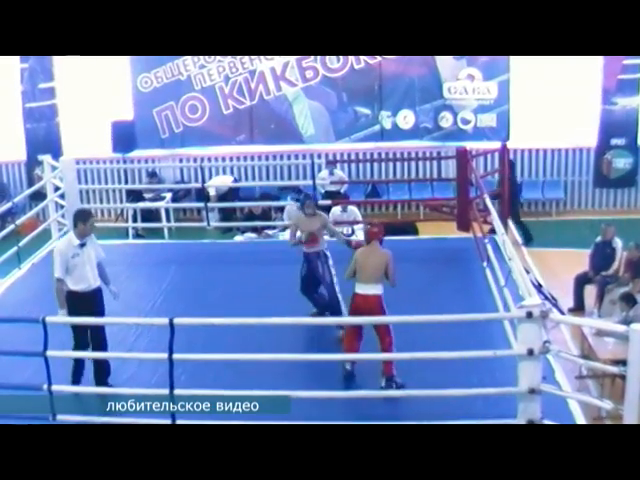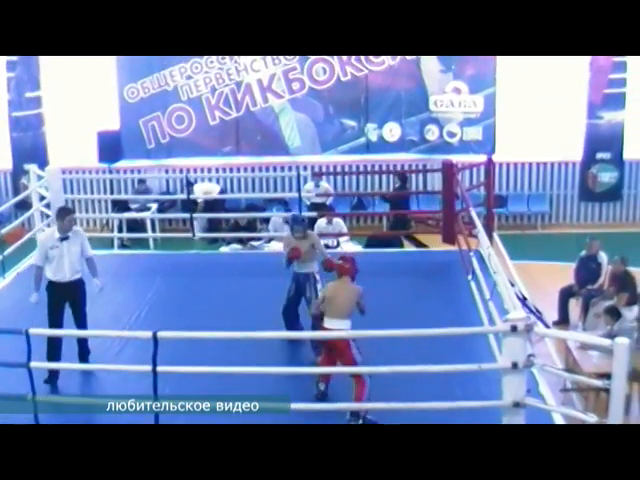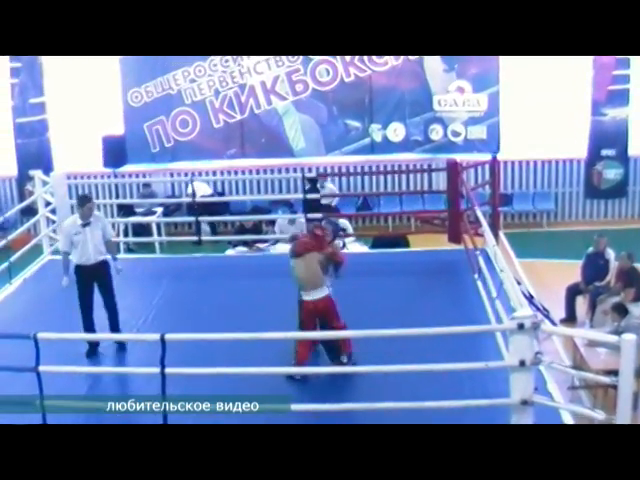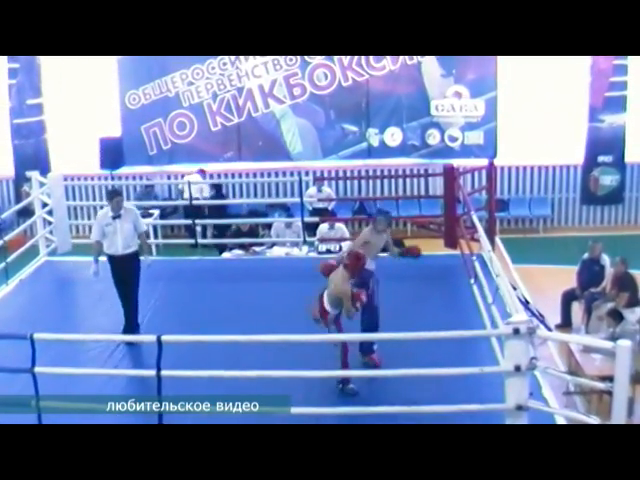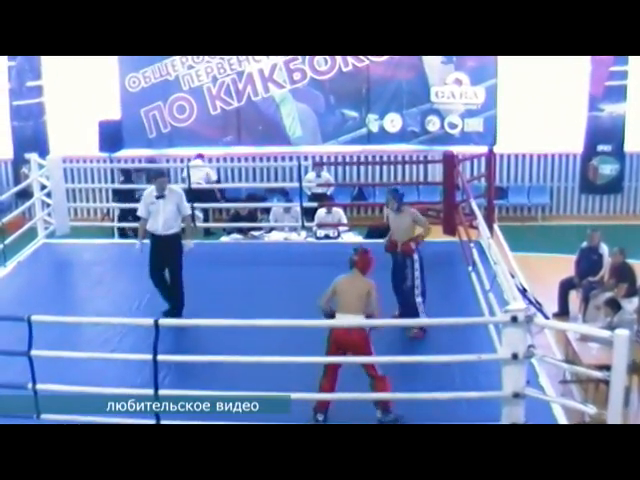
dt=1s
person 1, frame 1
left shoulder: (91, 239)
right shoulder: (62, 247)
right elbow: (59, 280)
left wrist: (109, 285)
right wrist: (62, 309)
left hip: (95, 294)
right hip: (76, 299)
left knee: (99, 340)
right knee: (82, 343)
left ankle: (102, 381)
right ankle: (77, 378)
person 1, frame 2
left shoulder: (79, 234)
right shoulder: (45, 238)
left elbow: (88, 257)
right elbow: (39, 266)
left wrist: (96, 278)
right wrist: (36, 291)
left hip: (76, 285)
right hip: (55, 287)
left knee: (81, 325)
right knee: (54, 330)
left ankle: (84, 357)
right ankle: (53, 373)
person 1, frame 3
left shoulder: (100, 219)
right shoulder: (68, 226)
left elbow: (109, 241)
right elbow: (65, 252)
left wrist: (115, 261)
right wrist: (66, 275)
left hip: (101, 265)
right hip: (82, 270)
left knee: (110, 303)
right knee: (86, 308)
right ankle: (92, 344)
person 1, frame 4
left shoulder: (132, 212)
right shoulder: (101, 217)
left elbow: (142, 234)
right elbow: (97, 241)
left wrist: (147, 254)
right wrist: (95, 262)
left hip: (131, 257)
right hip: (114, 259)
left knee: (132, 295)
right knee: (123, 294)
left ankle: (131, 329)
right ankle: (132, 325)
person 1, frame 5
left shoulder: (177, 193)
right shoulder: (147, 195)
left elbow: (186, 216)
right elbow: (144, 219)
left wrist: (188, 238)
right wrist: (140, 240)
left hip: (173, 239)
right hip: (156, 239)
left knee: (175, 277)
right knee: (155, 274)
left ankle: (176, 311)
right ankle: (173, 304)
person 2, frame 1
left shoulder: (359, 252)
right shoulder: (386, 254)
left elbow: (348, 276)
right elbow: (392, 282)
left hip: (358, 298)
right hip: (375, 300)
left knee: (353, 333)
right knee: (386, 339)
left ankle: (349, 366)
right ankle: (388, 380)
person 2, frame 2
left shoulder: (329, 287)
right shoulder: (357, 290)
left elbow: (314, 310)
right elbow: (363, 311)
left hip: (326, 332)
right hip: (342, 336)
left knee: (328, 358)
right knee: (360, 376)
left ankle: (322, 387)
right ankle: (355, 416)
person 2, frame 3
left shoulder: (294, 262)
right shoulder: (317, 256)
left hip: (308, 305)
right hip: (325, 301)
left knee: (305, 337)
right knee: (340, 328)
left ankle: (299, 371)
right ankle: (345, 360)
person 2, frame 4
left shoulder: (339, 269)
right shoulder: (345, 289)
right elbow: (349, 315)
right wrist: (358, 303)
left hip: (325, 298)
right hip: (329, 314)
right knee: (342, 345)
right ankle: (344, 383)
person 2, frame 5
left shoulder: (339, 280)
right shoulder: (369, 284)
left elbow: (323, 305)
right elbow: (373, 313)
left hip: (337, 332)
right hip: (358, 334)
left knee: (329, 373)
right knee: (375, 373)
left ankle: (320, 412)
right ankle: (384, 413)
person 3, frame 1
left shoulder: (321, 217)
right shoulder: (296, 218)
left elbow: (334, 233)
right elbow: (291, 241)
left wrist: (349, 242)
right wrist: (301, 239)
left hip: (321, 255)
right hip: (307, 256)
left knee: (331, 289)
right knee: (306, 289)
right ankle: (323, 308)
person 3, frame 2
left shoulder: (312, 237)
right shoulder: (288, 240)
left elbow: (323, 253)
right elbow: (287, 265)
left wrist: (328, 261)
right wrist: (289, 257)
left hip: (311, 277)
right hip: (297, 276)
right knee: (288, 309)
left ankle: (320, 351)
right ankle: (296, 332)
person 3, frame 3
left shoulder: (334, 251)
right shoulder: (310, 244)
left elbow: (337, 272)
left wrist: (337, 262)
left hip: (321, 289)
right hip: (306, 289)
left knee: (327, 324)
right knee: (306, 321)
left ankle: (339, 357)
person 3, frame 4
left shoulder: (386, 233)
right shoulder: (368, 233)
left elbow: (392, 251)
right elbow: (351, 249)
left wrist: (403, 252)
right wrist: (337, 260)
left hip: (369, 272)
right hip: (359, 270)
left knee: (371, 310)
left ankle: (368, 352)
person 3, frame 5
left shoulder: (411, 213)
right shoulder: (389, 214)
left elbow: (427, 228)
left wrist: (415, 241)
right wrist: (389, 241)
left hip: (410, 255)
right hip: (396, 254)
left knee: (413, 289)
right knee: (397, 285)
left ankle: (420, 326)
right ankle: (404, 313)
